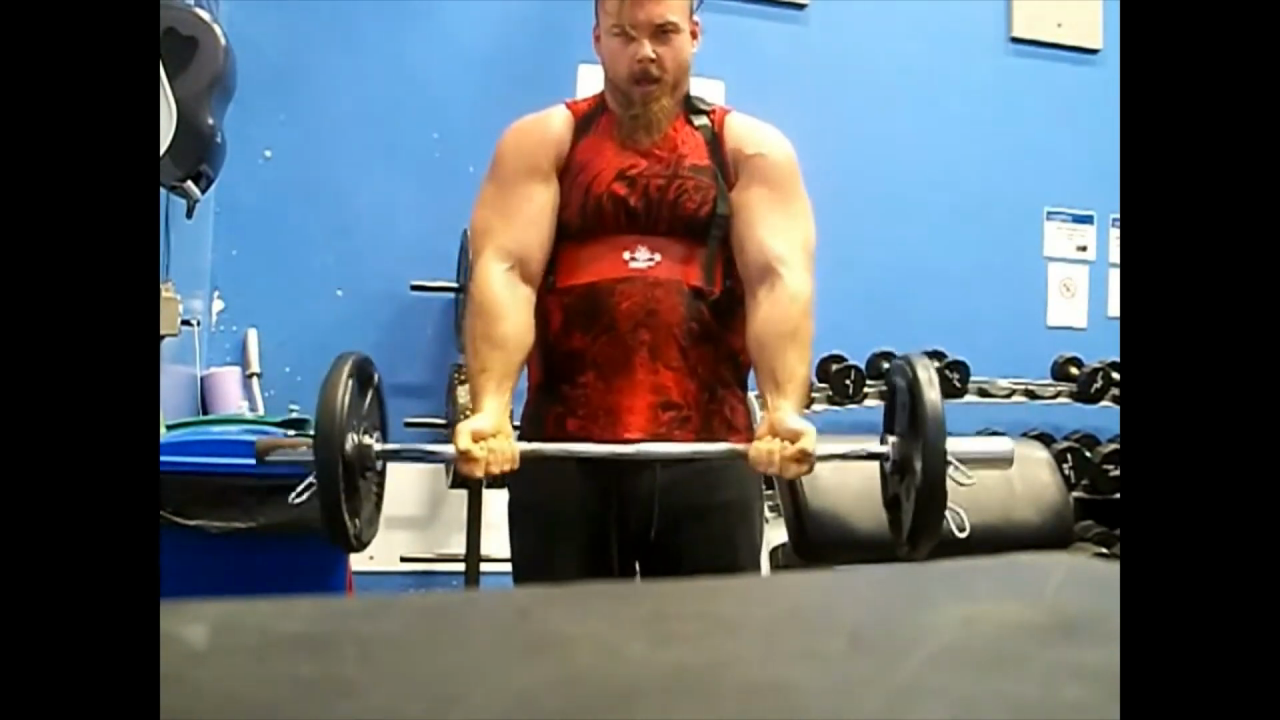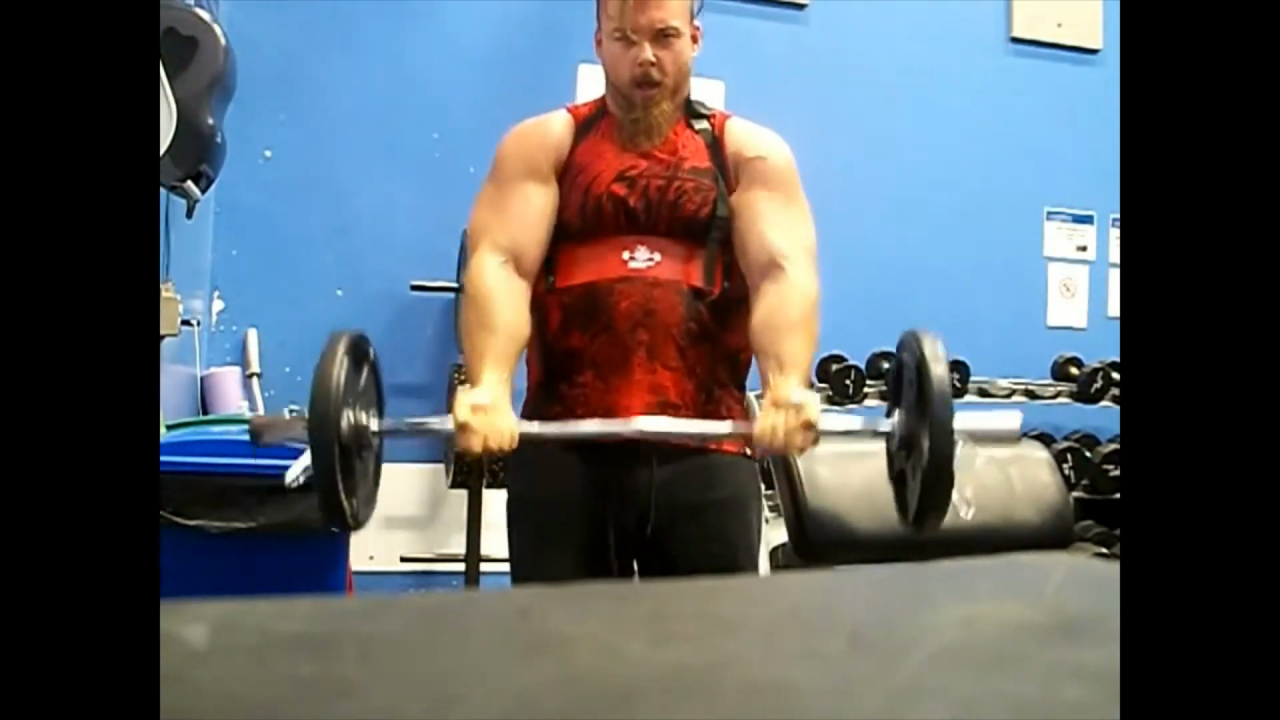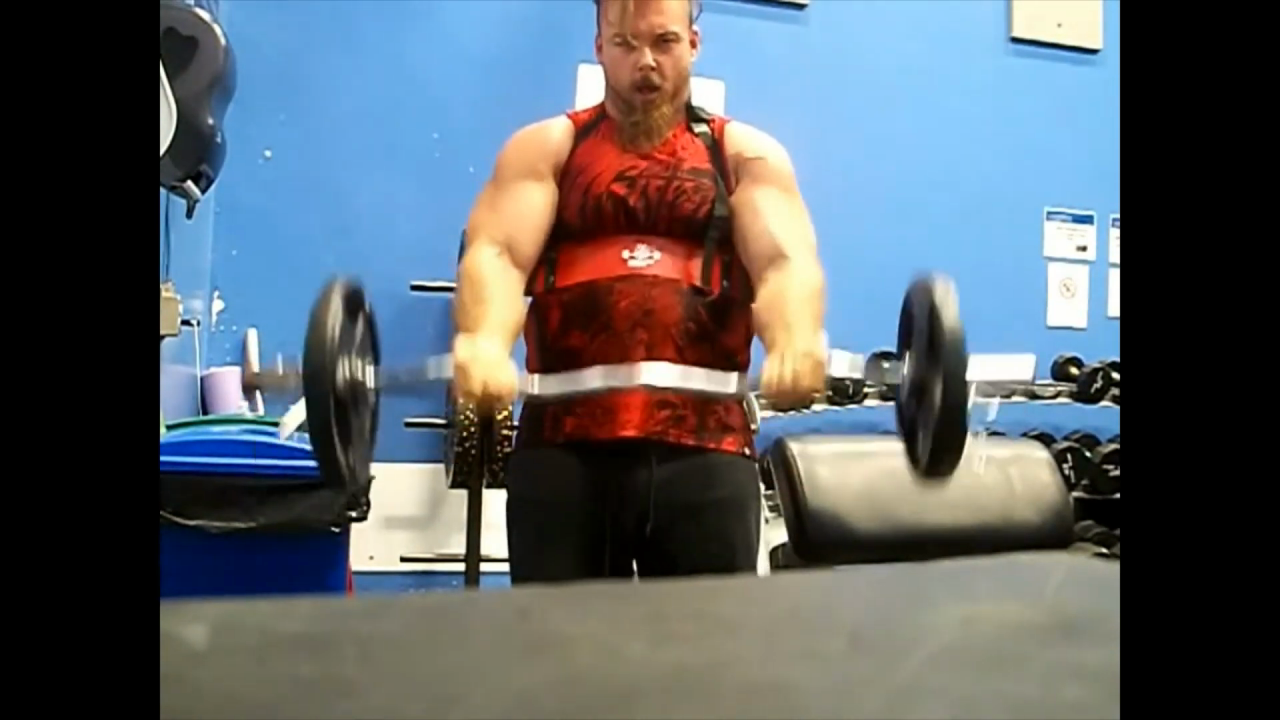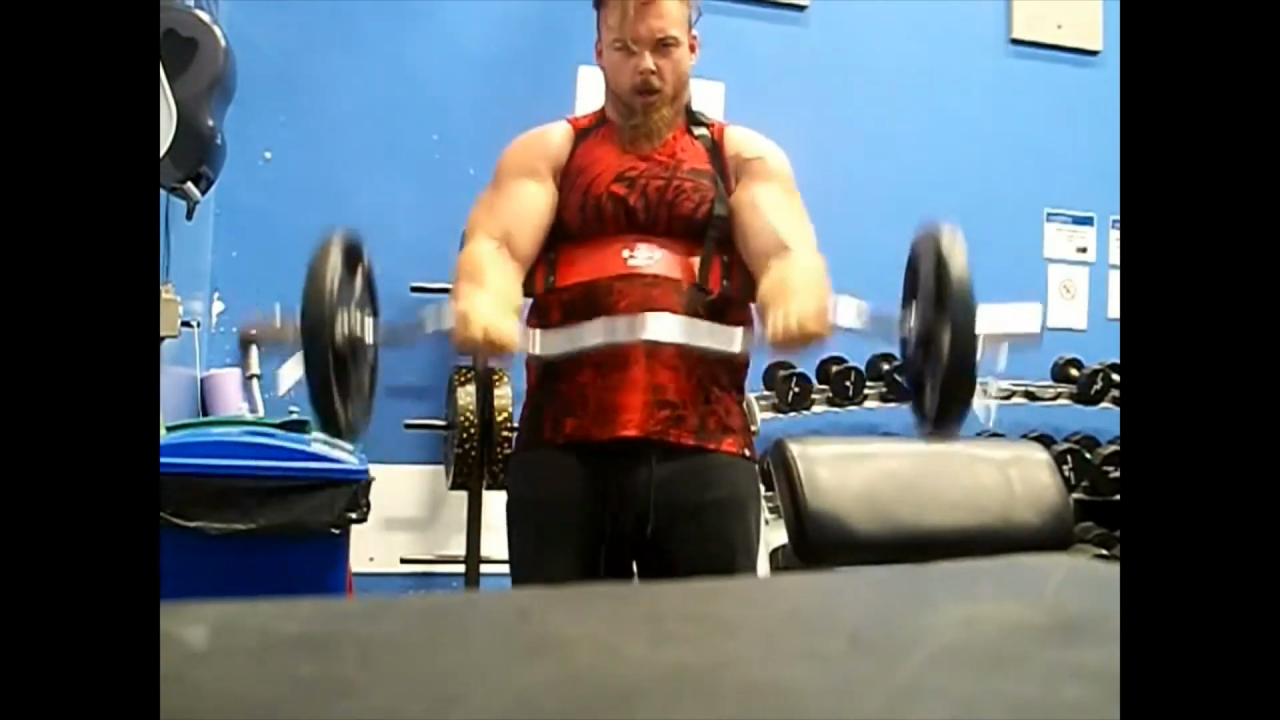
dt=0.1s
person 1, frame 1
left shoulder: (750, 146)
right shoulder: (542, 140)
left elbow: (778, 278)
right elbow: (504, 272)
left wrist: (784, 410)
right wrist: (490, 407)
left hip: (707, 447)
right hip: (566, 447)
person 1, frame 2
left shoulder: (749, 150)
right shoulder: (542, 144)
left elbow: (784, 272)
right elbow: (498, 263)
left wrist: (788, 386)
right wrist: (487, 384)
left hip: (704, 447)
right hip: (564, 446)
person 1, frame 3
left shoulder: (746, 153)
right shoulder: (544, 148)
left elbow: (785, 263)
right elbow: (495, 255)
left wrist: (796, 345)
right wrist: (485, 345)
left hip: (704, 446)
right hip: (564, 445)
person 1, frame 4
left shoulder: (745, 156)
right shoulder: (545, 152)
left elbow: (786, 259)
right elbow: (495, 252)
left wrist: (799, 296)
right wrist: (483, 302)
left hip: (704, 448)
right hip: (566, 447)
